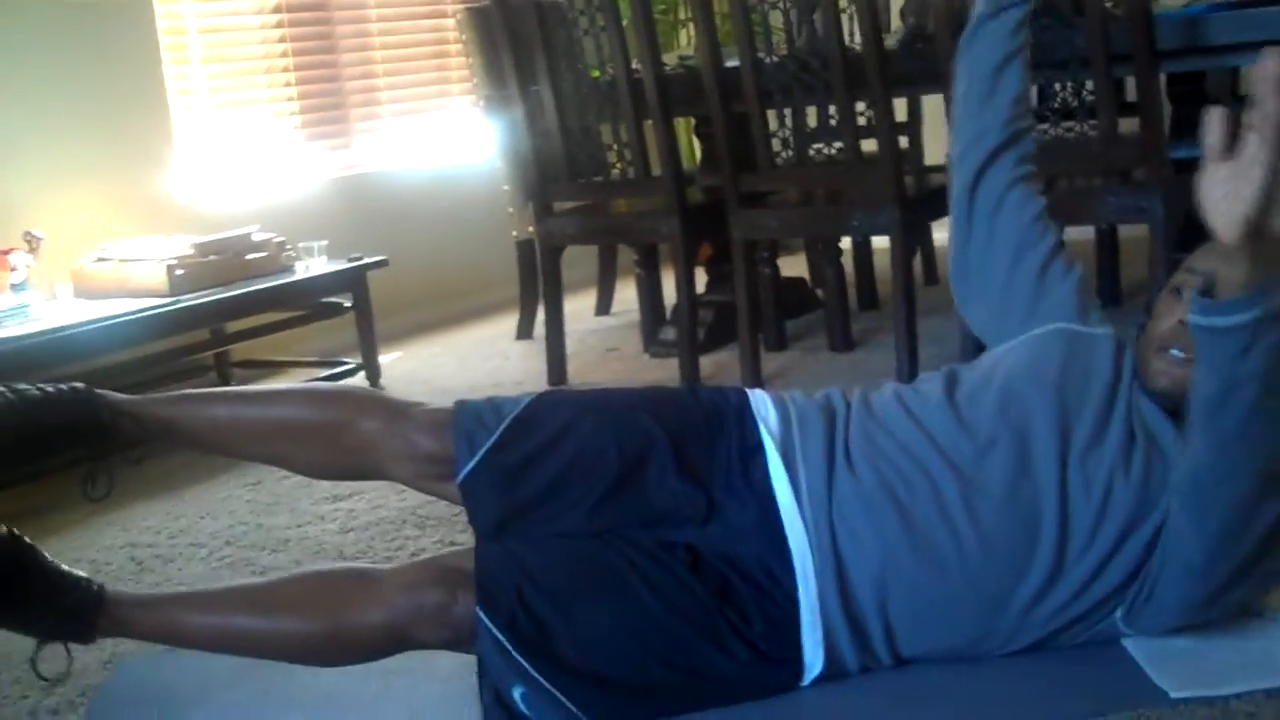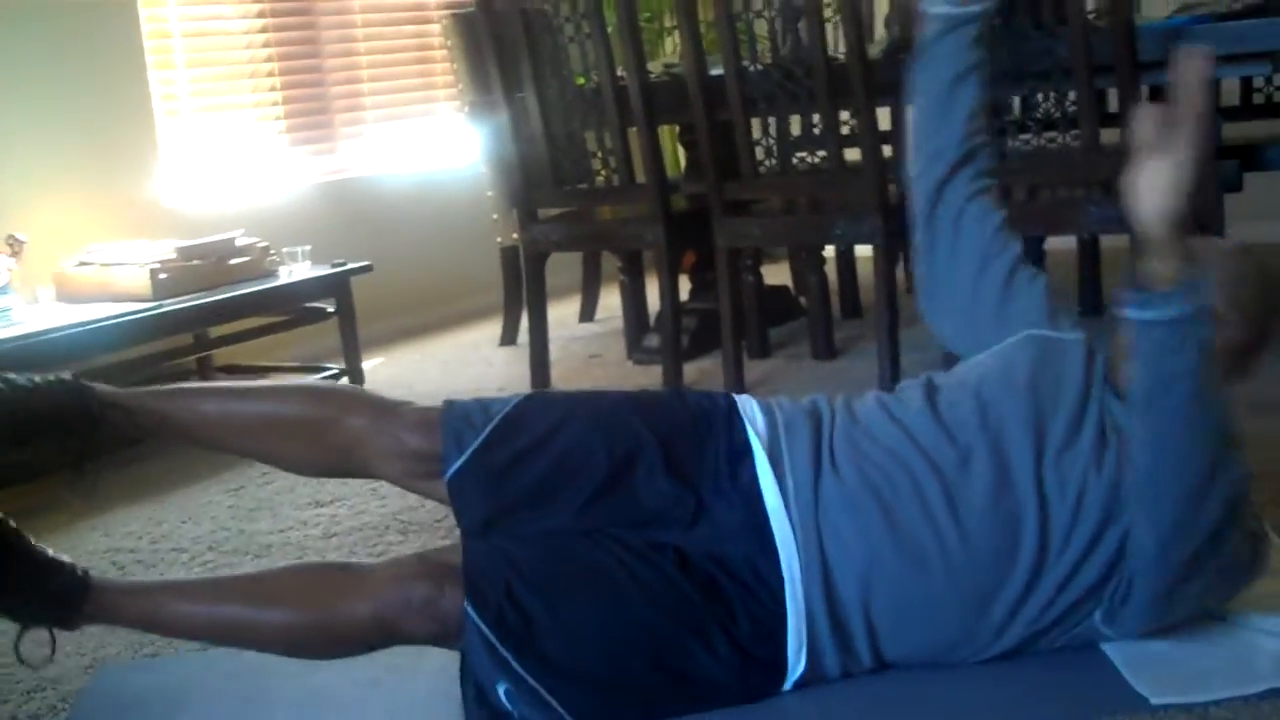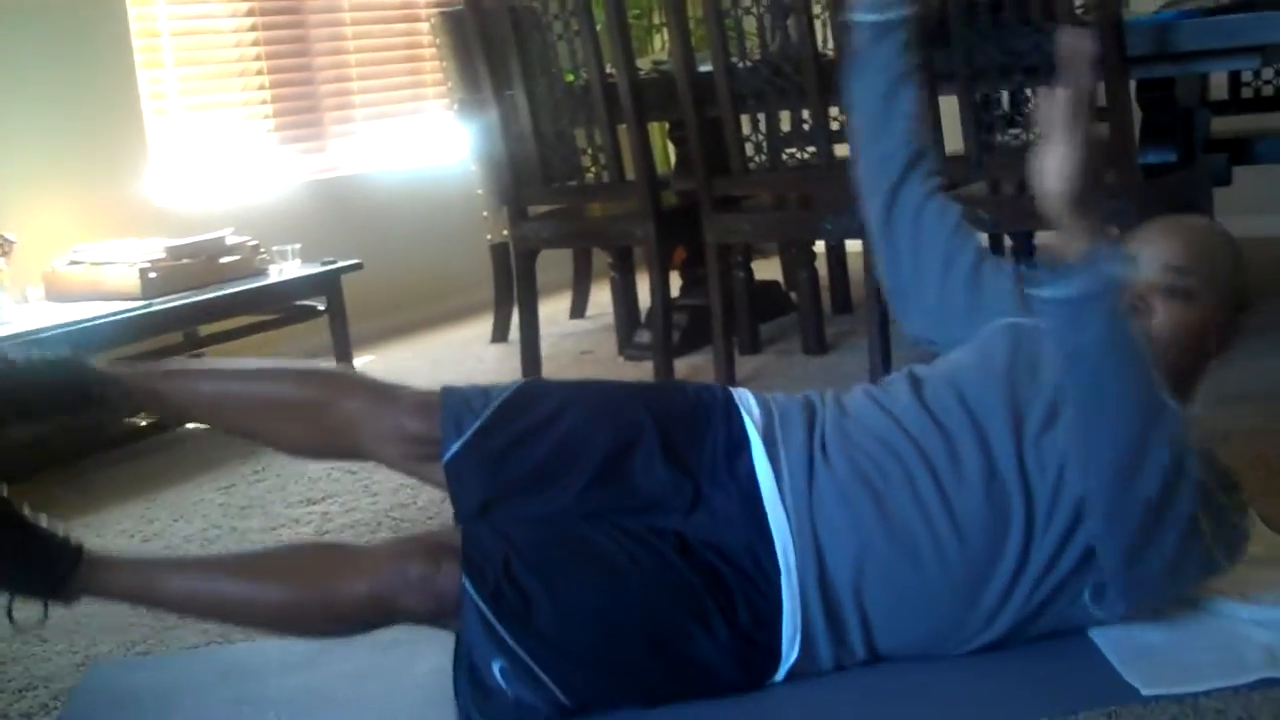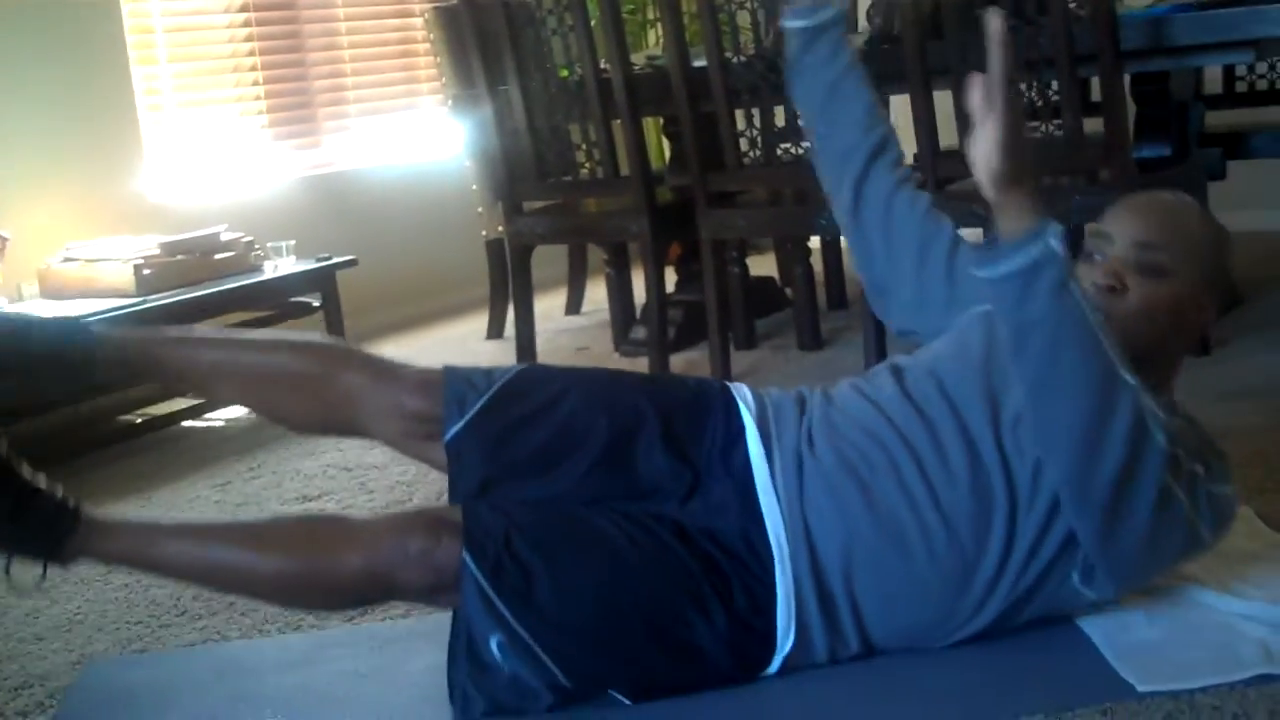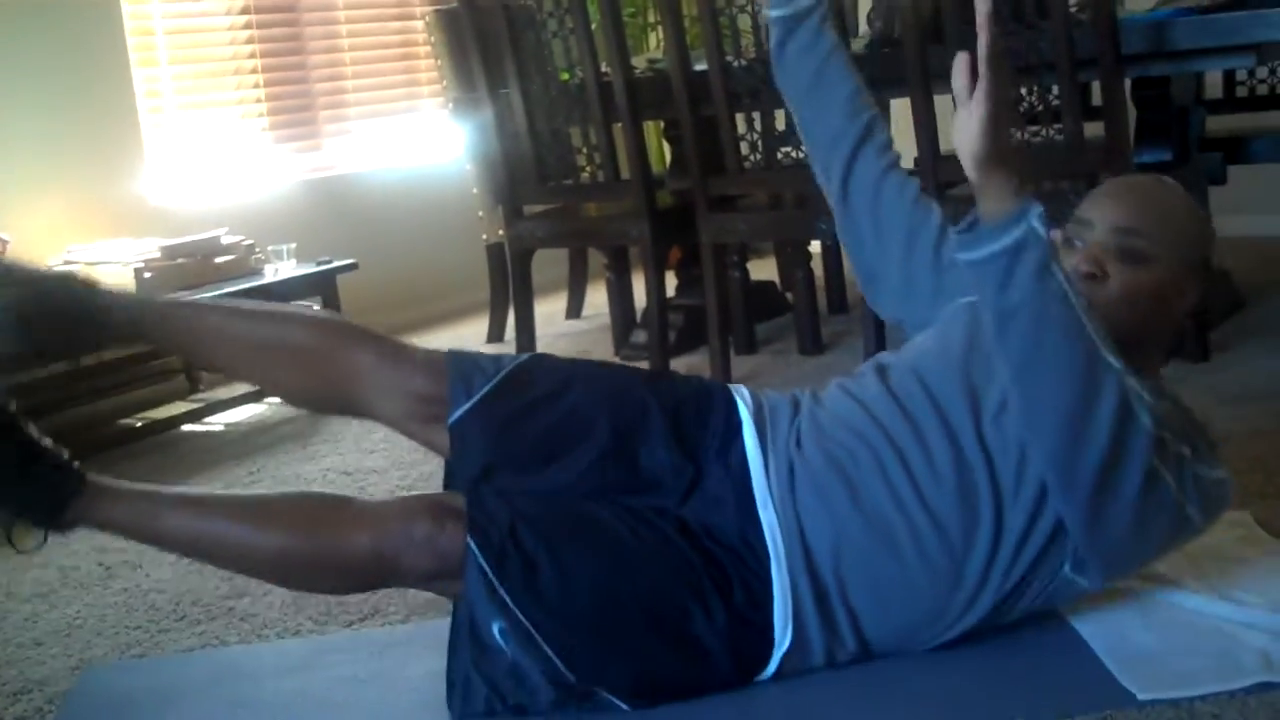
dt=0.1s
person 1, frame 1
right shoulder: (1073, 335)
right elbow: (991, 178)
left hip: (782, 603)
right hip: (760, 448)
left knee: (426, 601)
right knee: (402, 434)
right ankle: (103, 407)
person 1, frame 2
right shoulder: (1050, 338)
left elbow: (1174, 485)
right elbow: (951, 195)
left wrist: (1167, 250)
left hip: (766, 603)
right hip: (741, 451)
left knee: (410, 594)
right knee: (390, 431)
person 1, frame 3
left shoulder: (1184, 516)
right shoulder: (1031, 327)
left elbow: (1120, 457)
right elbow: (903, 195)
left wrist: (1071, 228)
left hip: (761, 595)
right hip: (736, 445)
left knee: (410, 576)
right knee: (390, 416)
person 1, frame 4
left shoulder: (1171, 495)
right shoulder: (1000, 306)
left elbow: (1085, 435)
right elbow: (869, 179)
left wrist: (1012, 204)
left hip: (756, 588)
right hip: (733, 442)
left knee: (411, 549)
right knee: (387, 391)
person 1, frame 5
left shoulder: (1162, 481)
right shoulder: (987, 293)
left elbow: (1072, 419)
right elbow: (858, 166)
left wrist: (996, 183)
left hip: (753, 589)
right hip: (731, 444)
left knee: (413, 536)
right knee: (392, 374)
